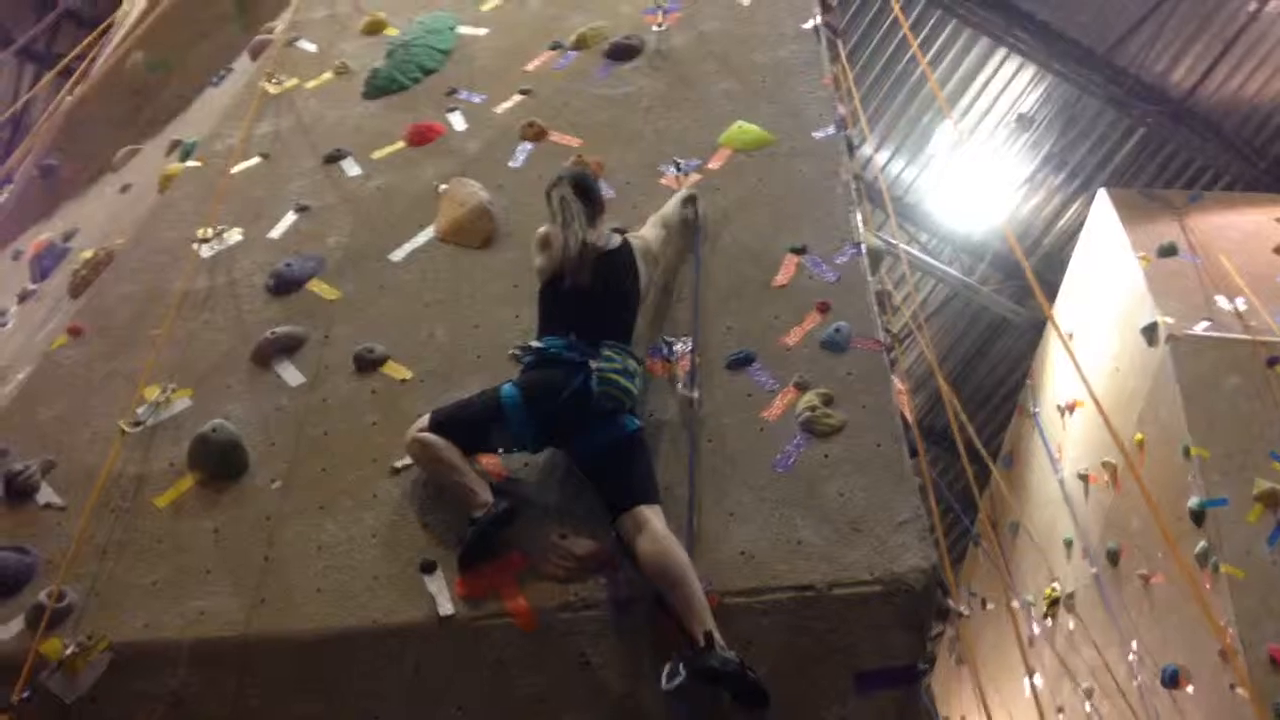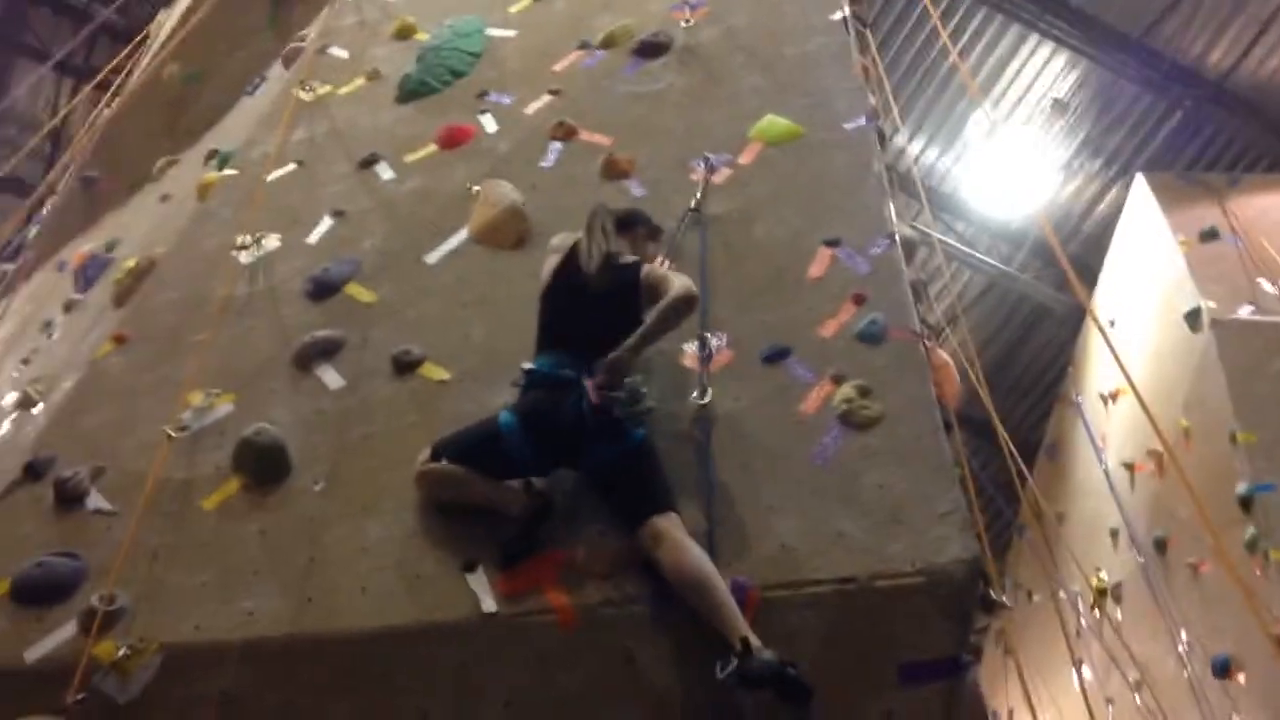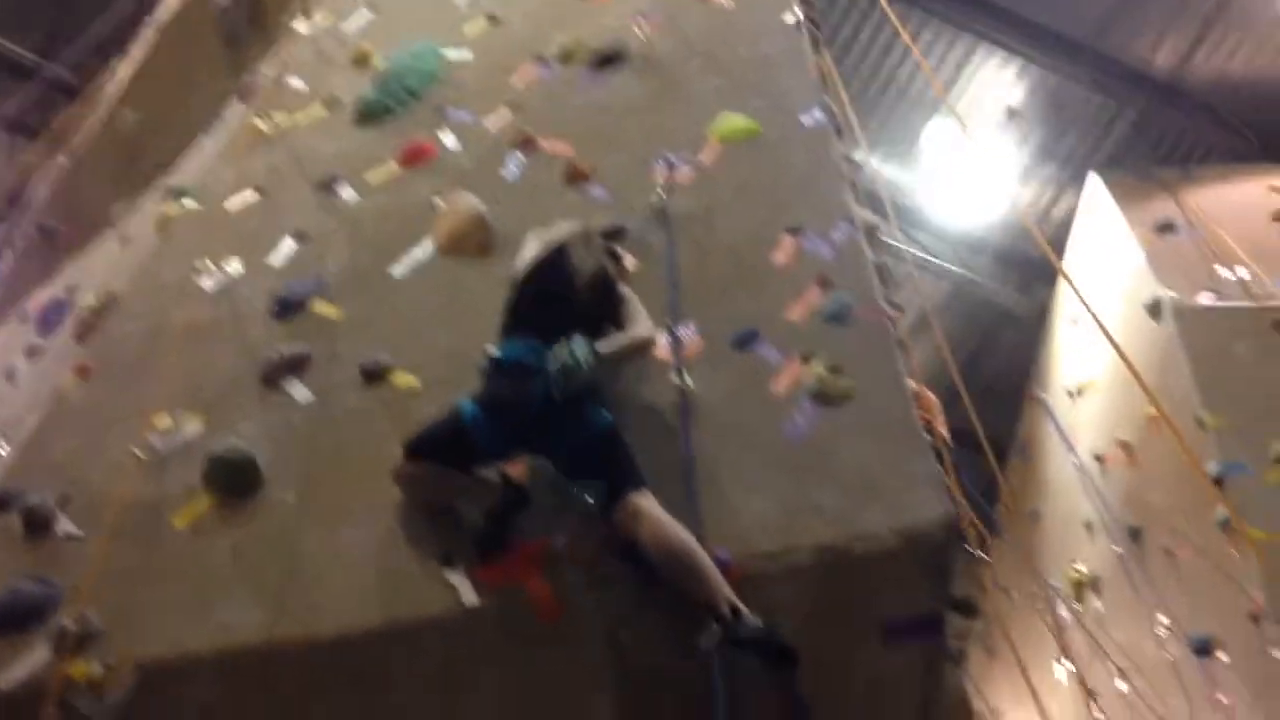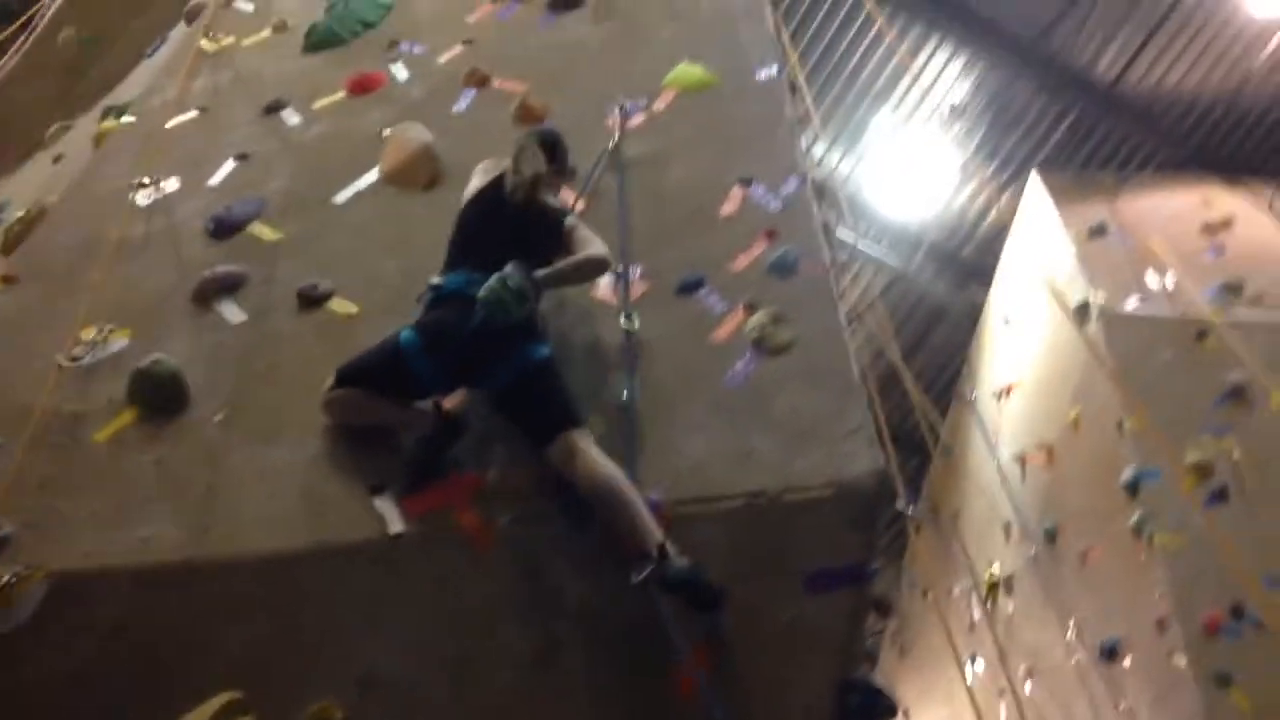
dt=1s
person 1, frame 1
left shoulder: (547, 242)
right shoulder: (639, 249)
right elbow: (674, 216)
right wrist: (683, 199)
left hip: (548, 387)
right hip: (610, 401)
left knee: (422, 435)
right knee: (646, 523)
left ankle: (485, 504)
right ankle: (711, 646)
person 1, frame 2
left shoulder: (561, 254)
right shoulder: (644, 273)
right elbow: (686, 294)
right wrist: (626, 355)
left hip: (544, 408)
right hip: (607, 419)
left knee: (429, 470)
right knee: (665, 533)
left ankle: (520, 502)
right ankle: (749, 649)
person 1, frame 3
left shoulder: (540, 252)
right shoulder: (615, 288)
right elbow: (644, 335)
left wrist: (572, 234)
right wrist: (593, 352)
left hip: (508, 393)
right hip: (573, 402)
left knee: (410, 470)
right knee: (640, 510)
left ankle: (502, 492)
right ankle: (735, 615)
person 1, frame 4
left shoulder: (486, 179)
right shoulder: (560, 220)
right elbow: (598, 259)
right wrist: (536, 280)
left hip: (447, 325)
right hip: (511, 337)
left knee: (338, 398)
right knee: (575, 448)
left ankle: (432, 421)
right ankle: (663, 556)
